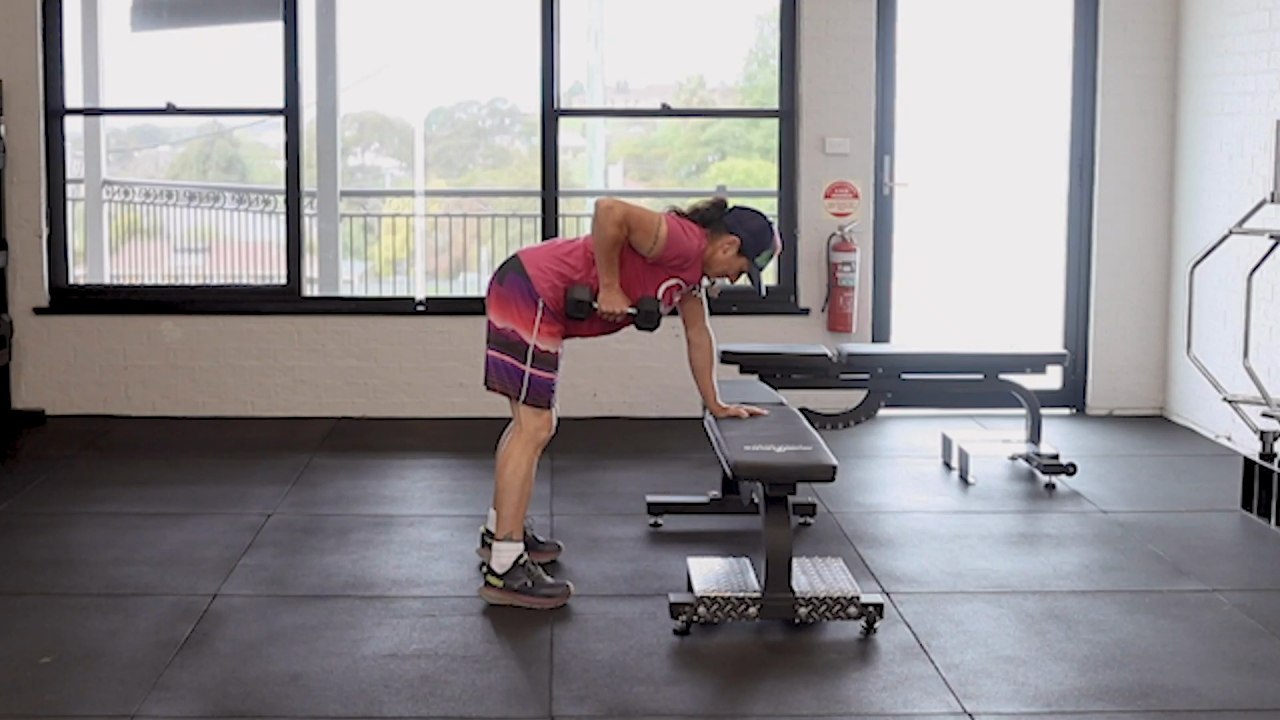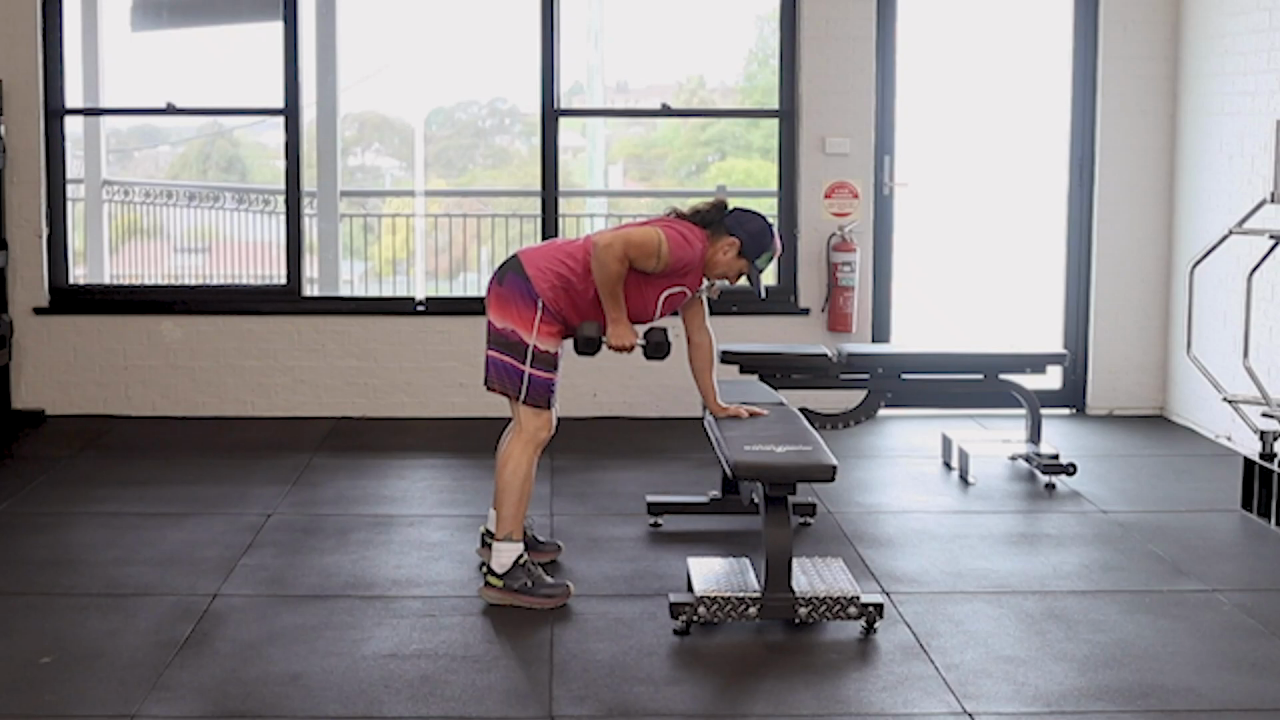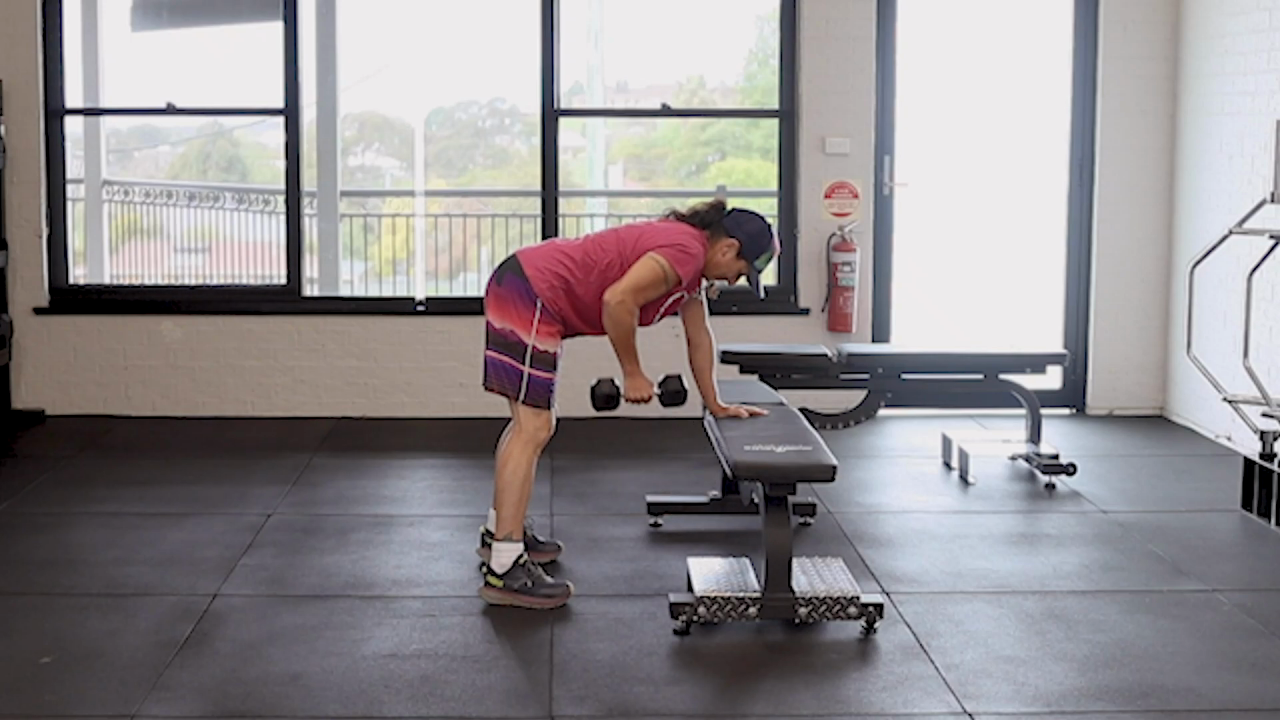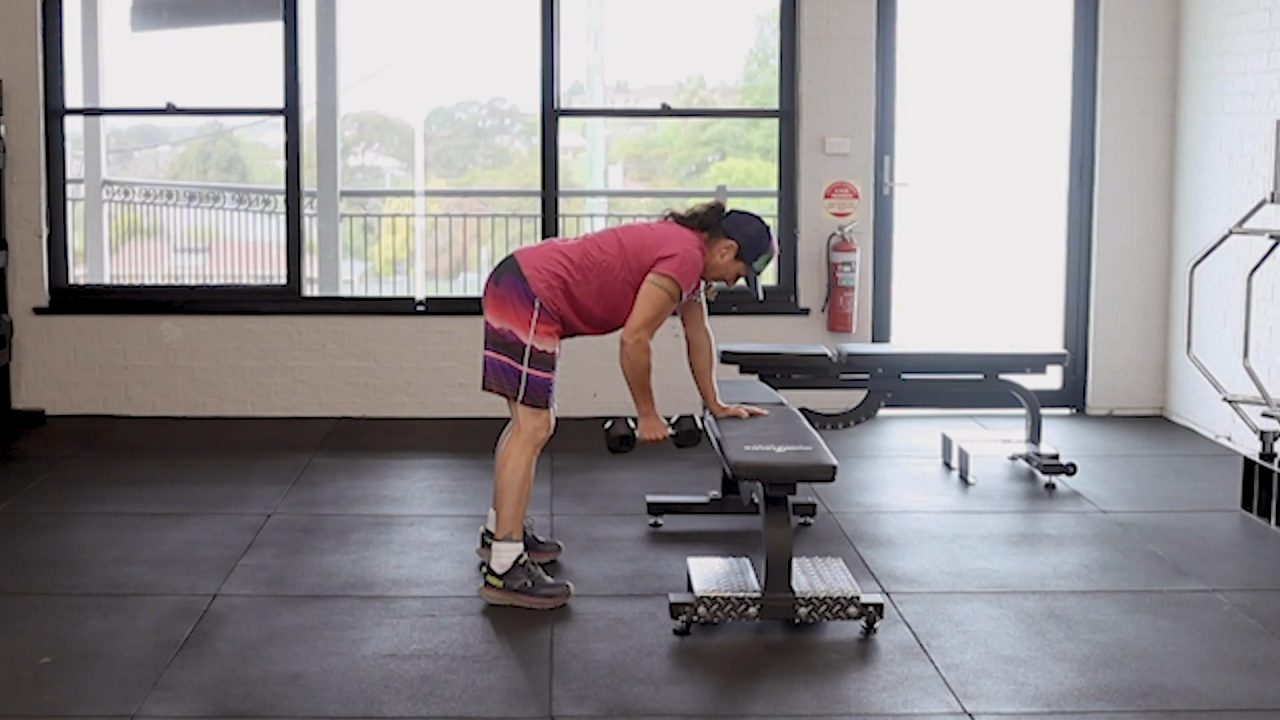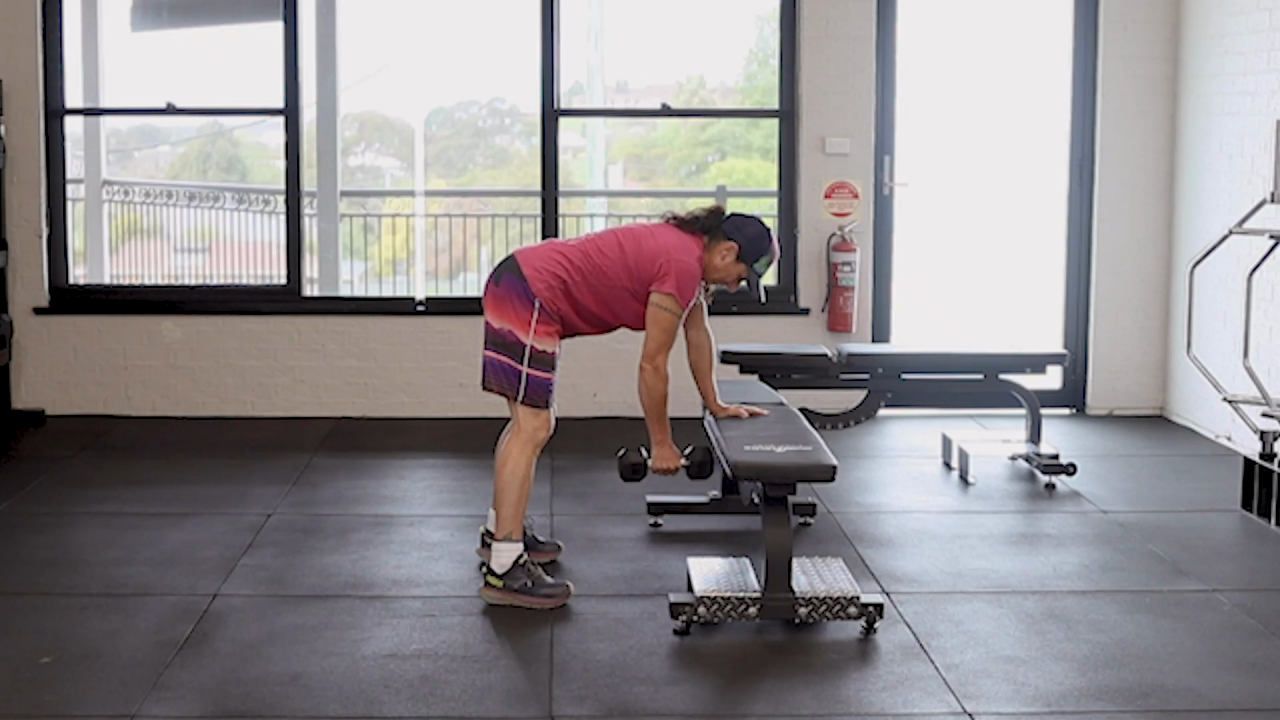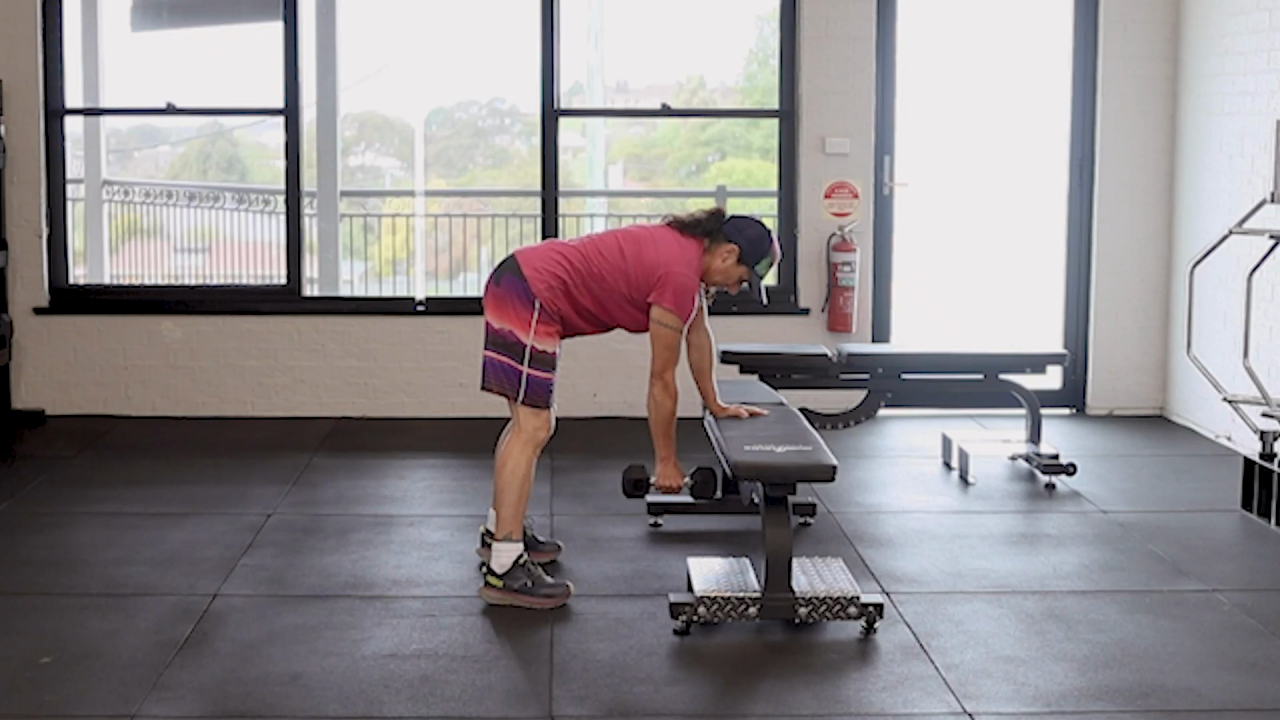
dt=0.3s
person 1, frame 1
left shoulder: (693, 263)
right shoulder: (682, 243)
left elbow: (697, 332)
right elbow: (609, 210)
left wrist: (714, 403)
right wrist: (609, 286)
left hip: (528, 294)
right hip: (529, 293)
left knee: (531, 421)
right knee: (535, 429)
left ankle: (500, 530)
right ankle: (504, 570)
person 1, frame 2
left shoulder: (693, 262)
right shoulder: (684, 247)
left elbow: (698, 334)
right elbow: (606, 244)
left wrist: (715, 404)
right wrist: (617, 321)
left hip: (529, 295)
right hip: (529, 294)
left knee: (531, 421)
right knee: (534, 429)
left ankle: (500, 530)
right ankle: (504, 569)
person 1, frame 3
left shoulder: (692, 256)
right shoulder: (685, 252)
left elbow: (698, 333)
right elbow: (616, 303)
left wrist: (715, 404)
right wrist: (633, 373)
left hip: (524, 290)
right hip: (529, 295)
left knee: (530, 421)
right knee: (534, 429)
left ankle: (500, 531)
right ankle: (505, 570)
person 1, frame 4
left shoulder: (689, 251)
right shoulder: (685, 258)
left elbow: (698, 334)
right elbow: (633, 339)
left wrist: (715, 405)
right wrist: (648, 416)
left hip: (520, 289)
right hip: (527, 295)
left knee: (529, 422)
right knee: (533, 430)
left ankle: (501, 530)
right ankle: (505, 570)
person 1, frame 5
left shoulder: (688, 251)
right shoulder: (682, 266)
left elbow: (698, 333)
right elbow: (652, 365)
left wrist: (715, 405)
right wrist: (662, 443)
left hip: (521, 287)
right hip: (528, 296)
left knee: (529, 421)
right knee: (533, 430)
left ankle: (500, 530)
right ankle: (505, 569)
person 1, frame 6
left shoulder: (689, 251)
right shoulder: (679, 274)
left elbow: (698, 334)
right elbow: (661, 381)
left wrist: (715, 405)
right wrist: (667, 462)
left hip: (520, 286)
right hip: (529, 296)
left knee: (529, 421)
right knee: (533, 429)
left ankle: (499, 530)
right ankle: (505, 570)
